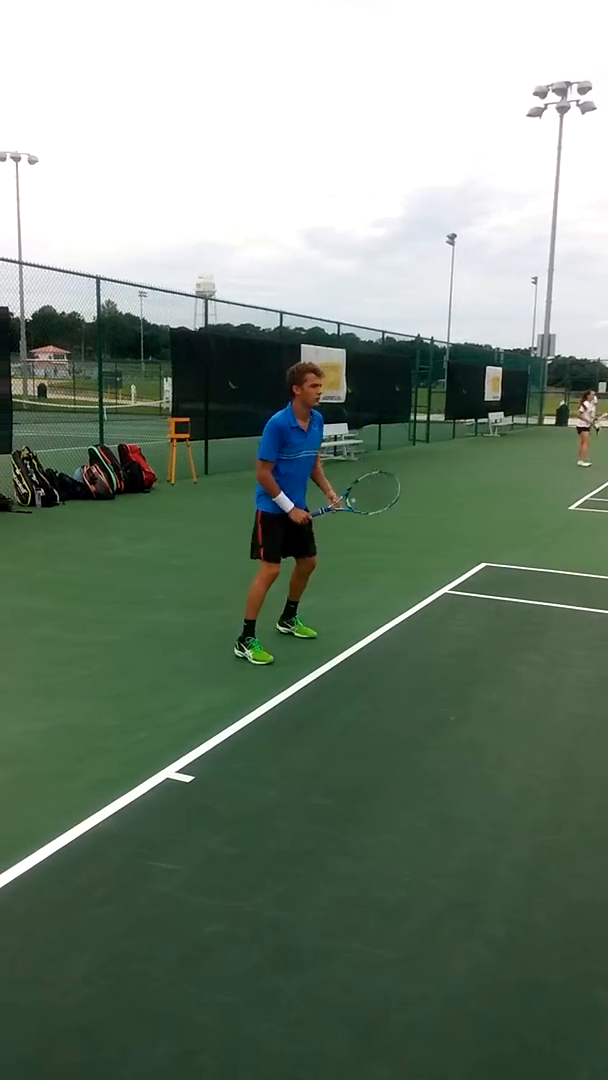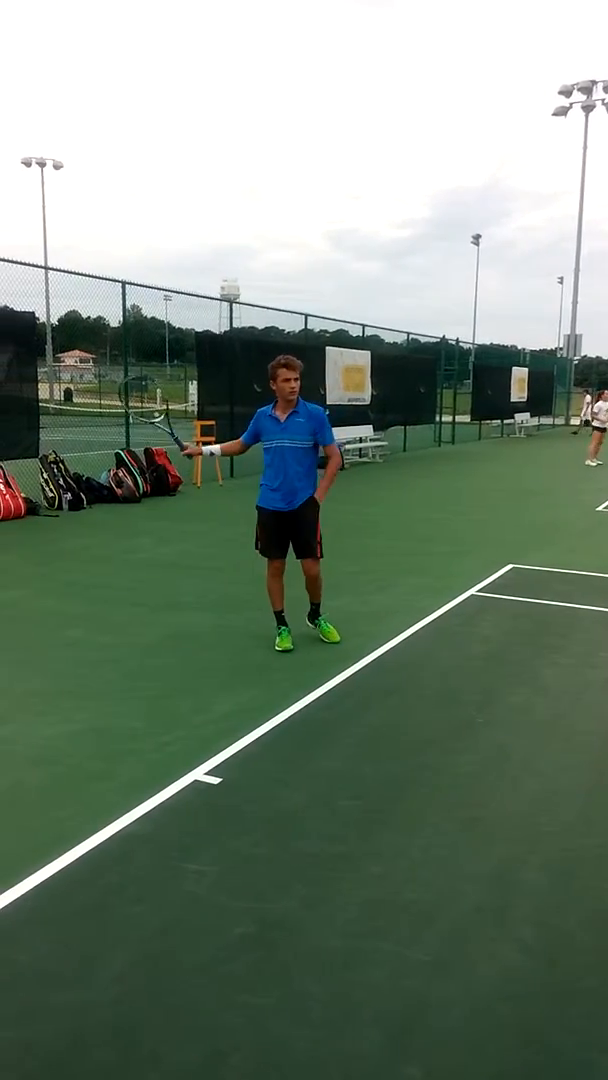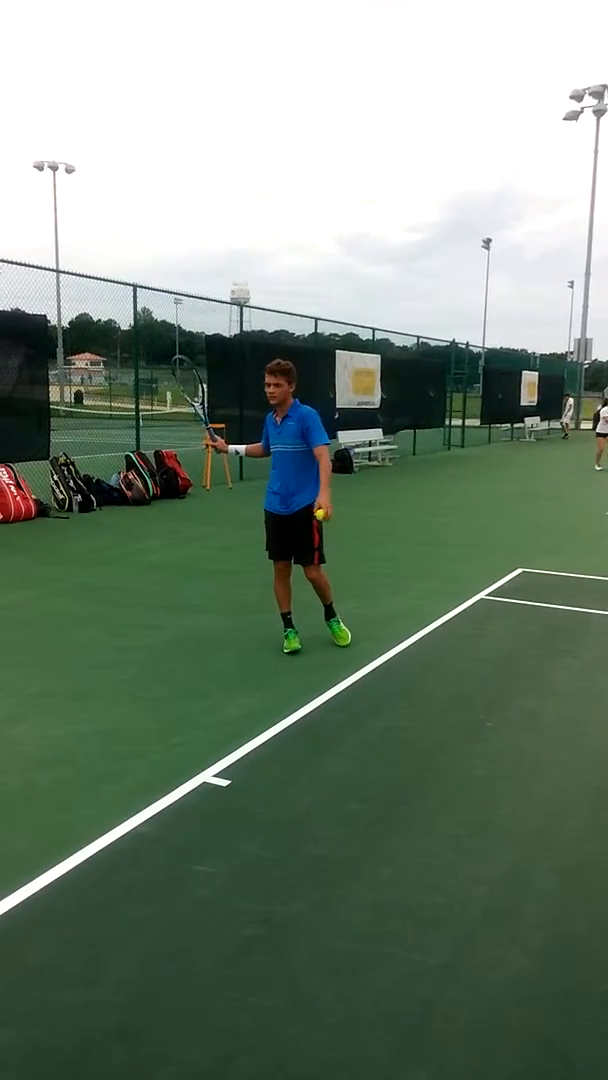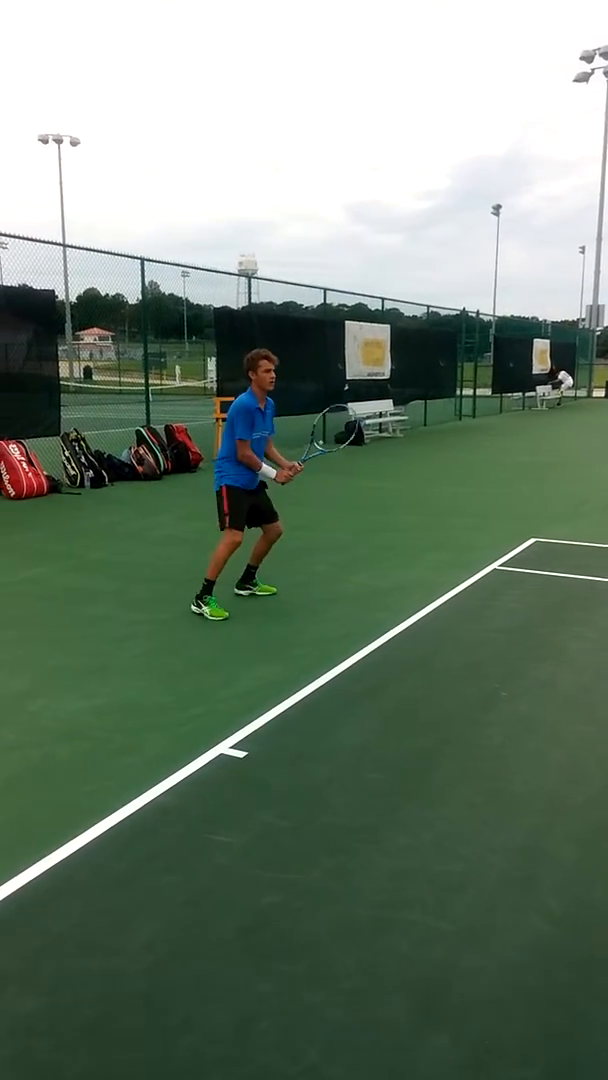
dt=1s
person 1, frame 1
left shoulder: (317, 420)
right shoulder: (278, 424)
right elbow: (263, 473)
left wrist: (328, 490)
right wrist: (290, 508)
left hip: (297, 508)
right hip: (272, 509)
left knee: (308, 562)
right knee: (269, 571)
left ankle: (288, 619)
right ankle: (246, 639)
person 1, frame 2
left shoulder: (315, 415)
right shoulder: (262, 417)
left elbow: (334, 458)
right elbow: (241, 445)
left wrist: (319, 495)
right wrist: (203, 450)
left hip: (304, 504)
right hip: (270, 505)
left knee: (312, 568)
right knee: (275, 566)
left ankle: (316, 616)
right ankle: (282, 627)
person 1, frame 3
left shoulder: (307, 416)
right shoulder: (270, 420)
left elbow: (323, 458)
left wrist: (324, 494)
right wrist: (228, 448)
left hip: (304, 508)
right hip: (275, 508)
left knee: (313, 571)
right knee: (281, 569)
left ankle: (332, 618)
right ankle: (289, 629)
person 1, frame 4
left shoulder: (269, 405)
right shoulder: (243, 406)
right elbow: (244, 453)
left wrist: (285, 464)
right wrist: (273, 473)
left hip: (253, 482)
right hip: (231, 482)
left knee: (274, 530)
right knee: (233, 538)
left ankle: (247, 581)
right ankle: (203, 597)
